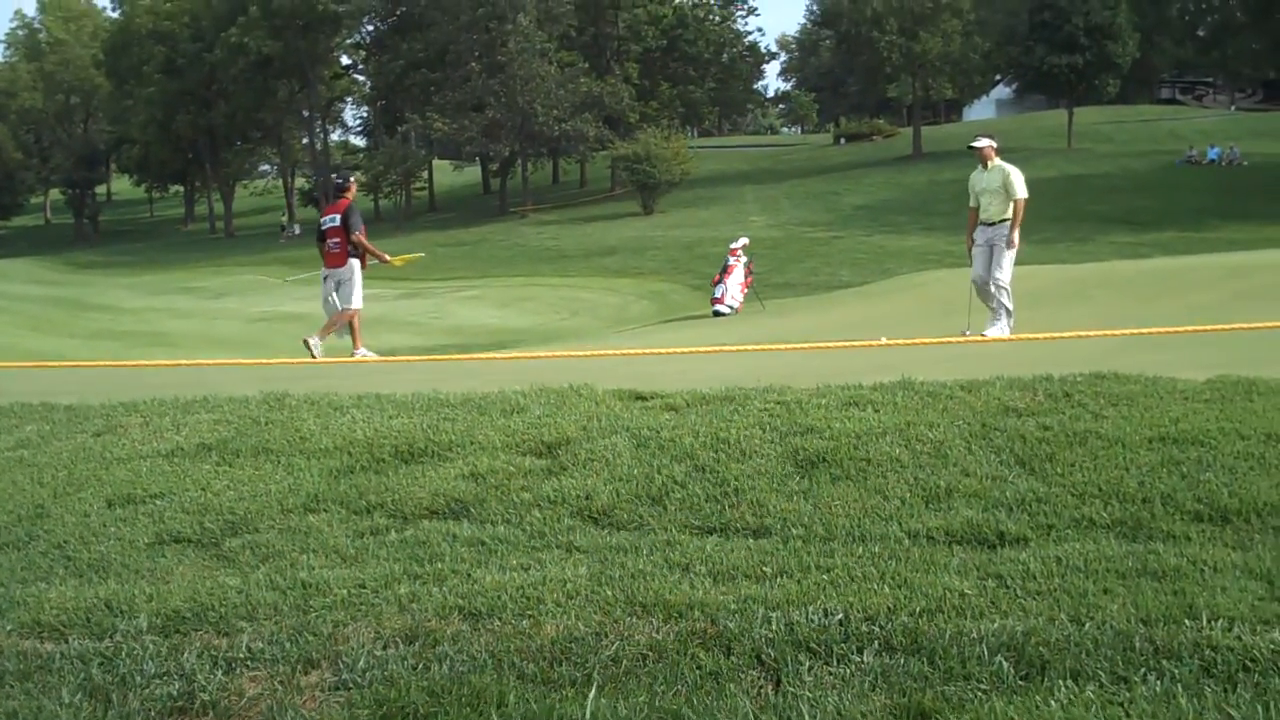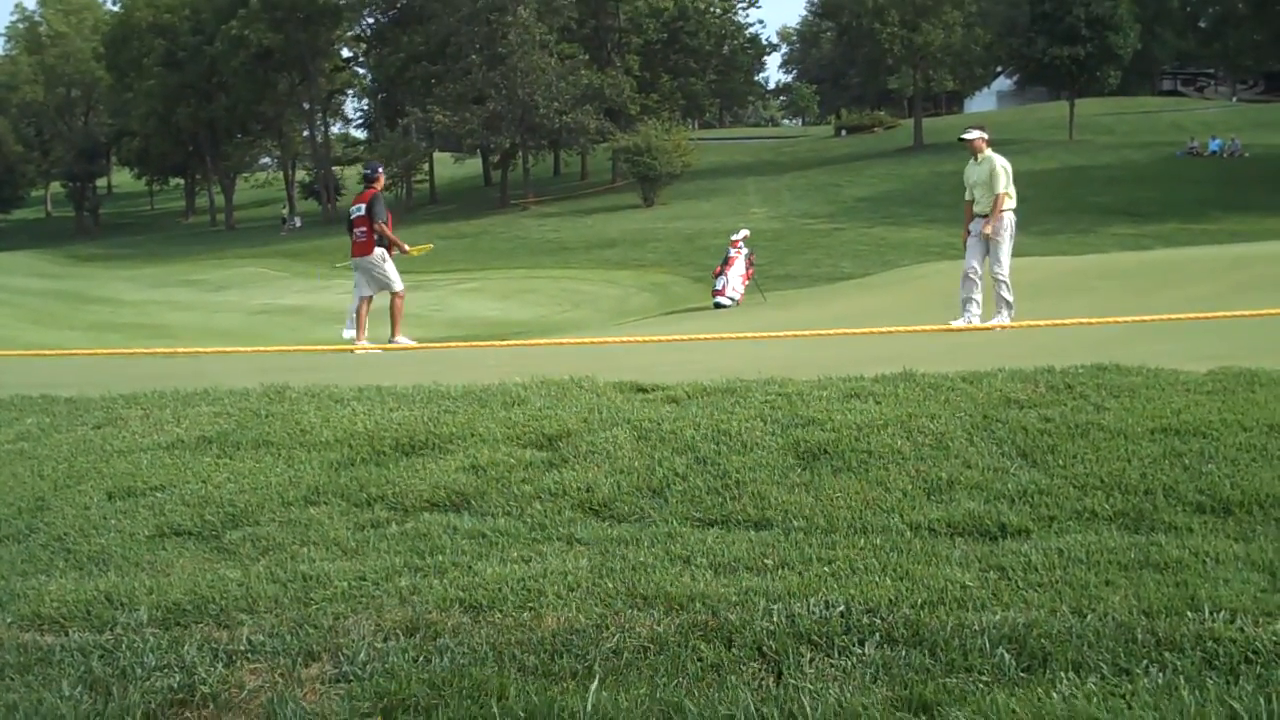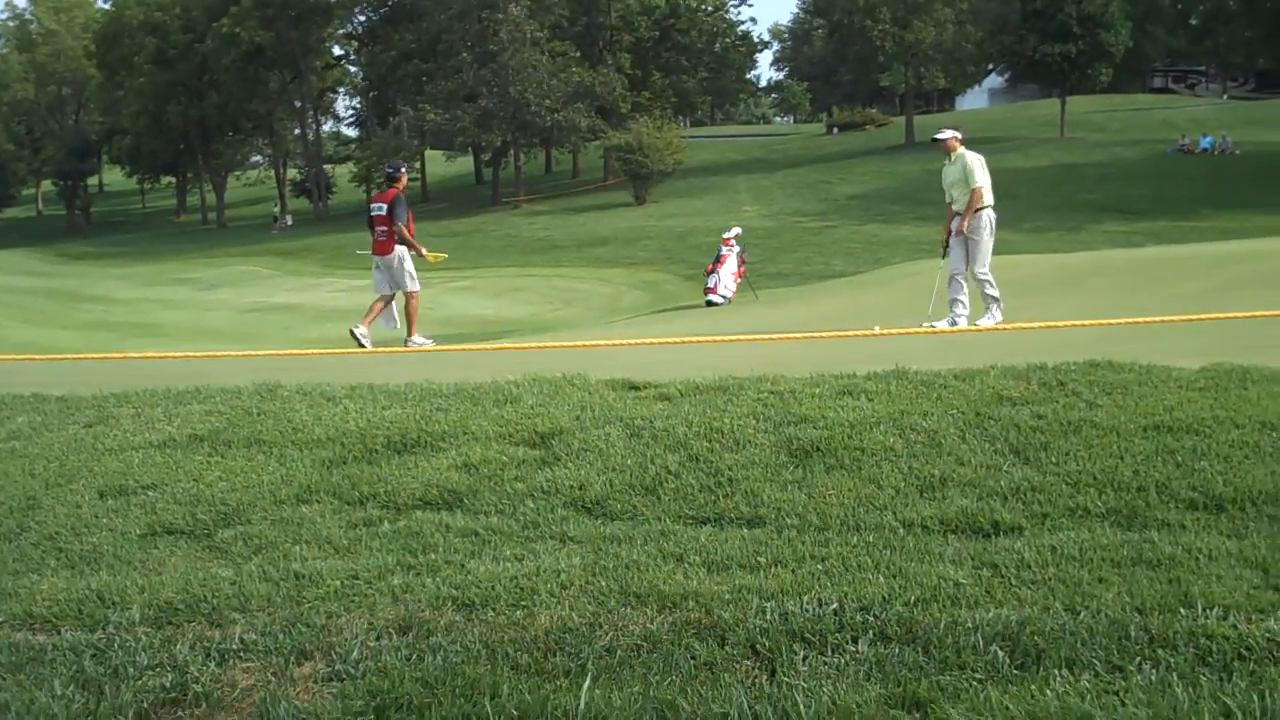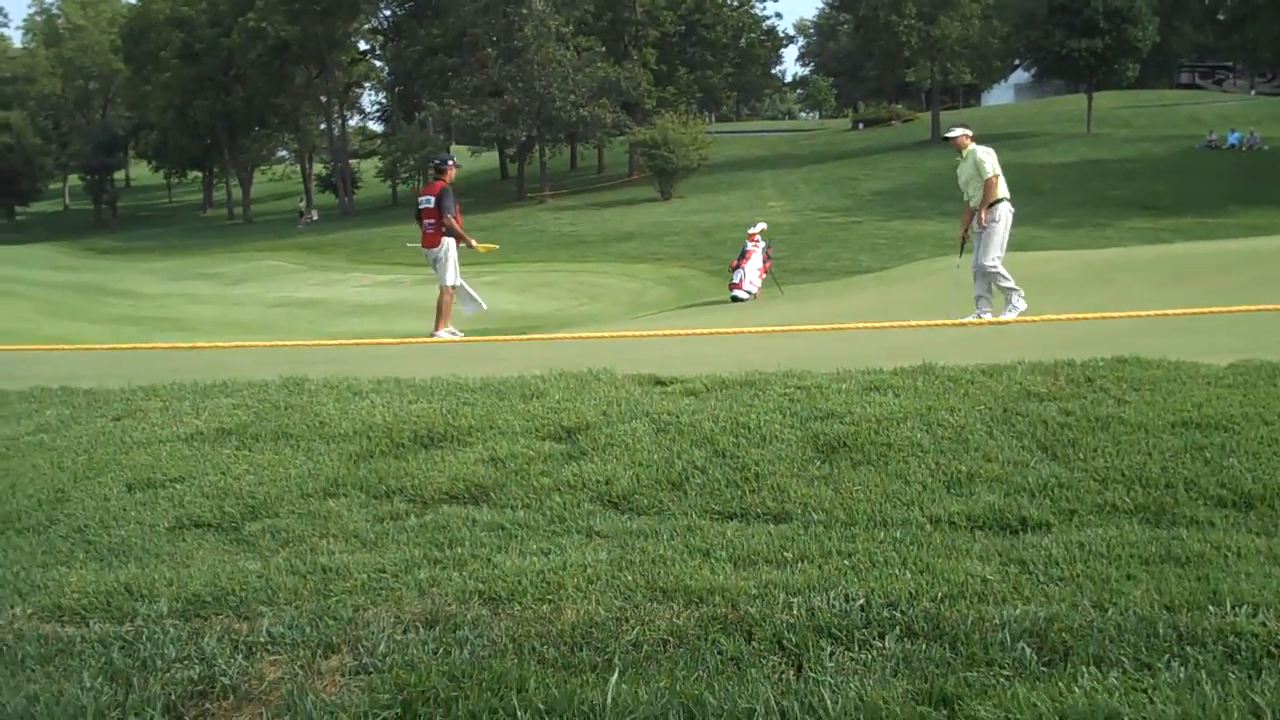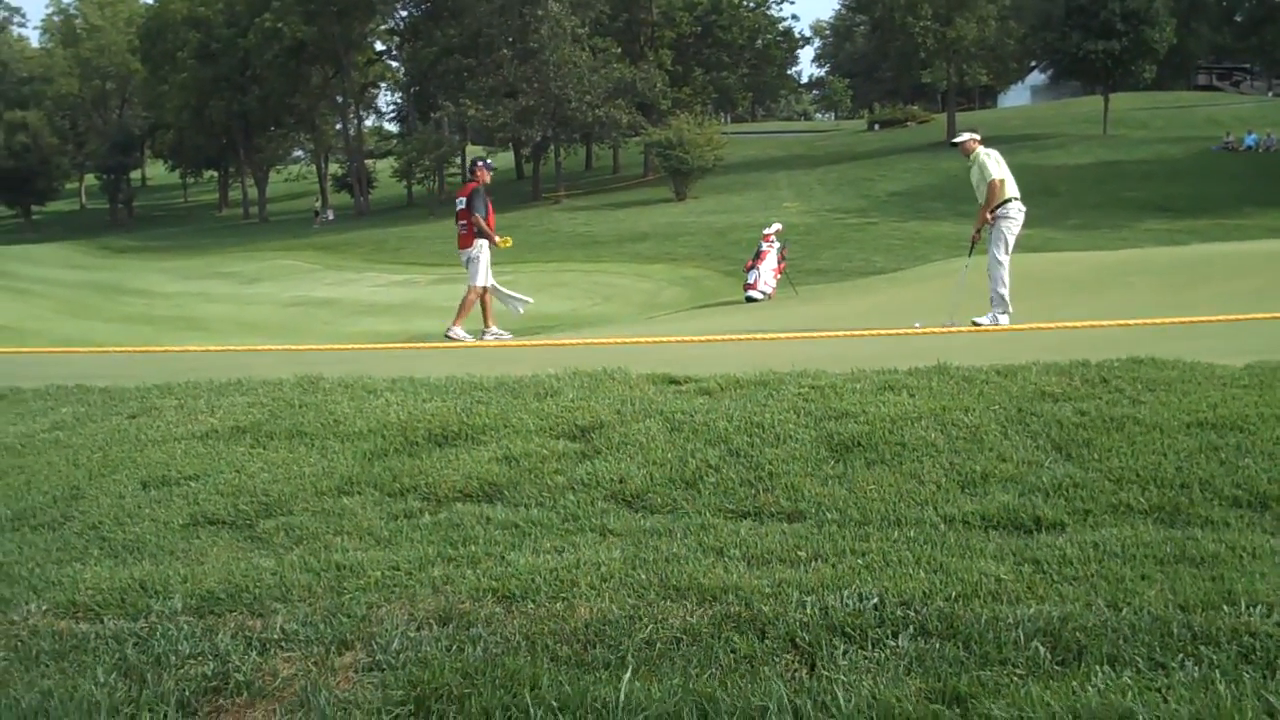
dt=0.3s
person 1, frame 1
left shoulder: (1007, 171)
right shoulder: (974, 177)
left elbow: (1019, 202)
left wrist: (1014, 231)
right wrist: (969, 235)
left hip: (1004, 228)
right hip: (983, 229)
left knee: (1000, 278)
right knee: (978, 277)
left ankle: (1002, 324)
right ankle: (996, 312)
person 1, frame 2
left shoulder: (997, 163)
right shoulder: (969, 168)
left elbow: (1000, 196)
left wrist: (989, 224)
right wrist: (966, 227)
left hip: (1000, 220)
right hip: (978, 222)
left knee: (999, 271)
right knee: (970, 269)
left ankle: (1004, 315)
right ankle: (971, 315)
person 1, frame 3
left shoulder: (970, 159)
right shoulder: (946, 168)
left elbow: (977, 191)
left wrist: (965, 219)
right wrist: (946, 230)
left hip: (979, 218)
right hip: (959, 221)
left knee: (979, 270)
right knee: (956, 271)
left ankle: (994, 311)
right ankle: (958, 316)
person 1, frame 4
left shoulder: (980, 153)
right shoulder: (961, 167)
left elbow: (992, 180)
left wrist: (981, 210)
right wrist: (965, 227)
left hip: (997, 212)
right hip: (981, 217)
left knee: (989, 263)
right knee: (978, 266)
left ankle: (1016, 299)
right ankle: (984, 312)
person 1, frame 5
left shoulder: (986, 155)
right shoulder: (974, 167)
left elbow: (995, 183)
left wrist: (986, 212)
right wrist: (977, 228)
left hip: (1008, 211)
right hip: (996, 215)
left knee: (997, 261)
right knee: (994, 265)
left ankle: (1000, 313)
right ankle: (999, 314)
person 2, frame 1
left shoulder: (326, 211)
right shoulder: (349, 207)
left elbow: (320, 243)
right elbow: (356, 237)
left wrist: (328, 263)
right wrist: (379, 255)
left hip: (332, 266)
right hip: (348, 264)
left knee: (354, 309)
right knee: (349, 311)
left ankle: (358, 349)
right ankle: (316, 339)
person 2, frame 2
left shoulder: (356, 200)
right shoulder: (375, 196)
left elbow: (350, 230)
right elbow: (377, 225)
right wrist: (399, 244)
left hip: (358, 255)
right hip: (375, 253)
left knee: (365, 298)
right knee: (398, 292)
left ankle: (360, 340)
right ankle: (396, 336)
person 2, frame 3
left shoulder: (376, 198)
right shoulder: (397, 197)
left elbow: (373, 226)
right elbow: (398, 227)
right wrist: (417, 247)
left hip: (379, 252)
right hip: (396, 251)
left knee: (386, 296)
right knee: (412, 293)
left ankle: (361, 328)
right ankle: (412, 337)
person 2, frame 4
left shoulder: (424, 190)
right shoulder: (444, 189)
left elbow: (419, 219)
right elbow: (447, 219)
right wrist: (467, 239)
left hip: (428, 244)
right hip: (444, 243)
left knee: (448, 286)
right knee: (447, 288)
left ankle: (444, 327)
right ankle: (438, 331)
person 2, frame 5
left shoulder: (462, 192)
right shoulder: (477, 190)
left elbow: (459, 221)
right elbow: (476, 218)
right wrist: (492, 236)
left hip: (464, 245)
right hip: (477, 244)
left knee: (485, 287)
right knee: (475, 289)
left ankle: (490, 328)
right ankle: (455, 327)
